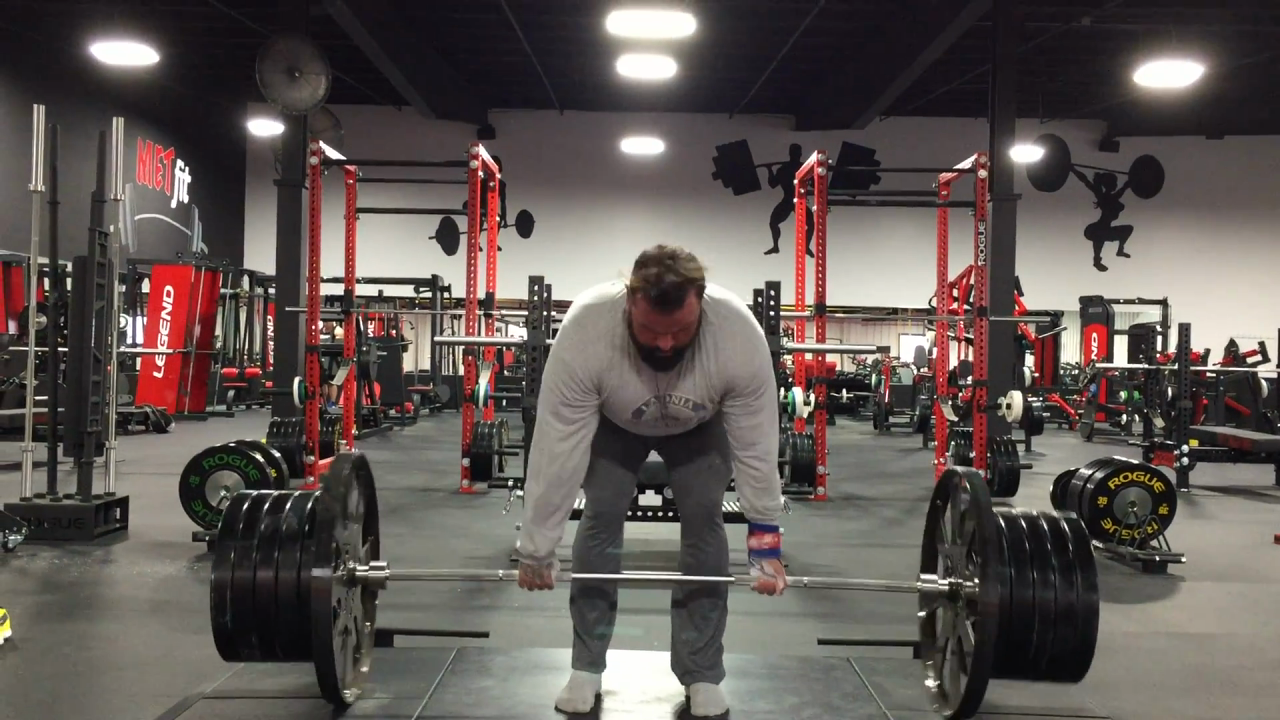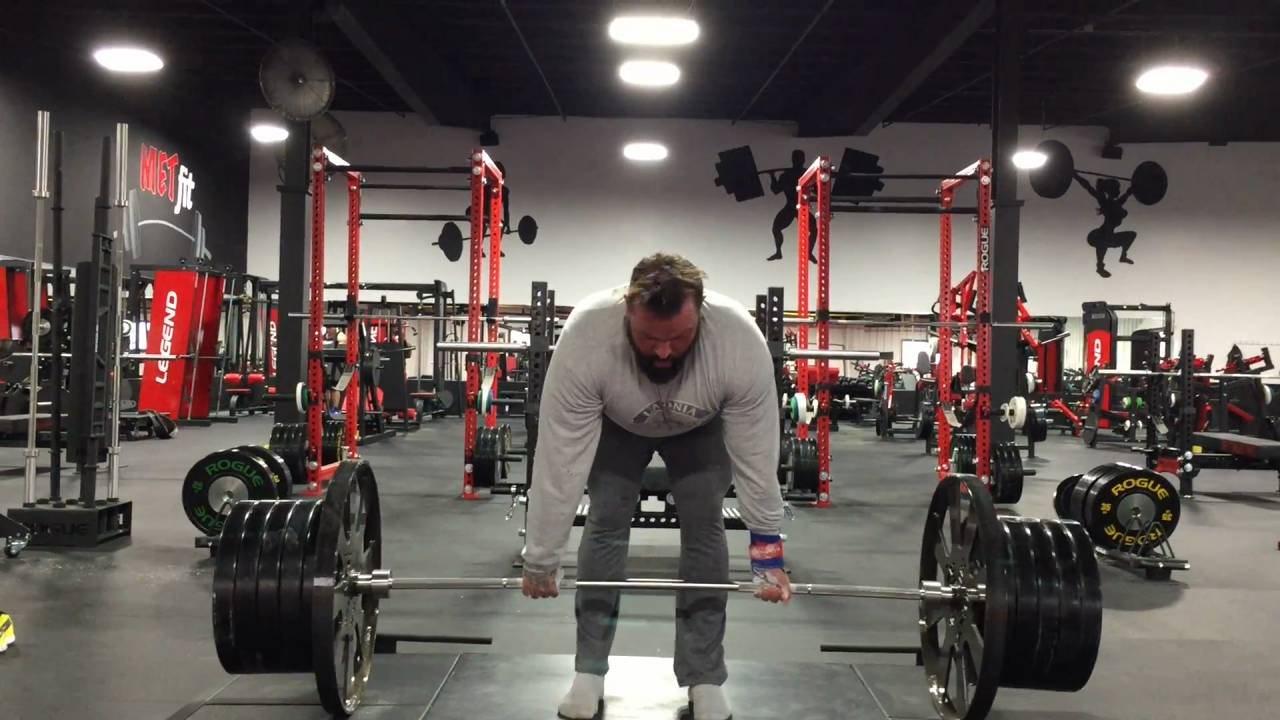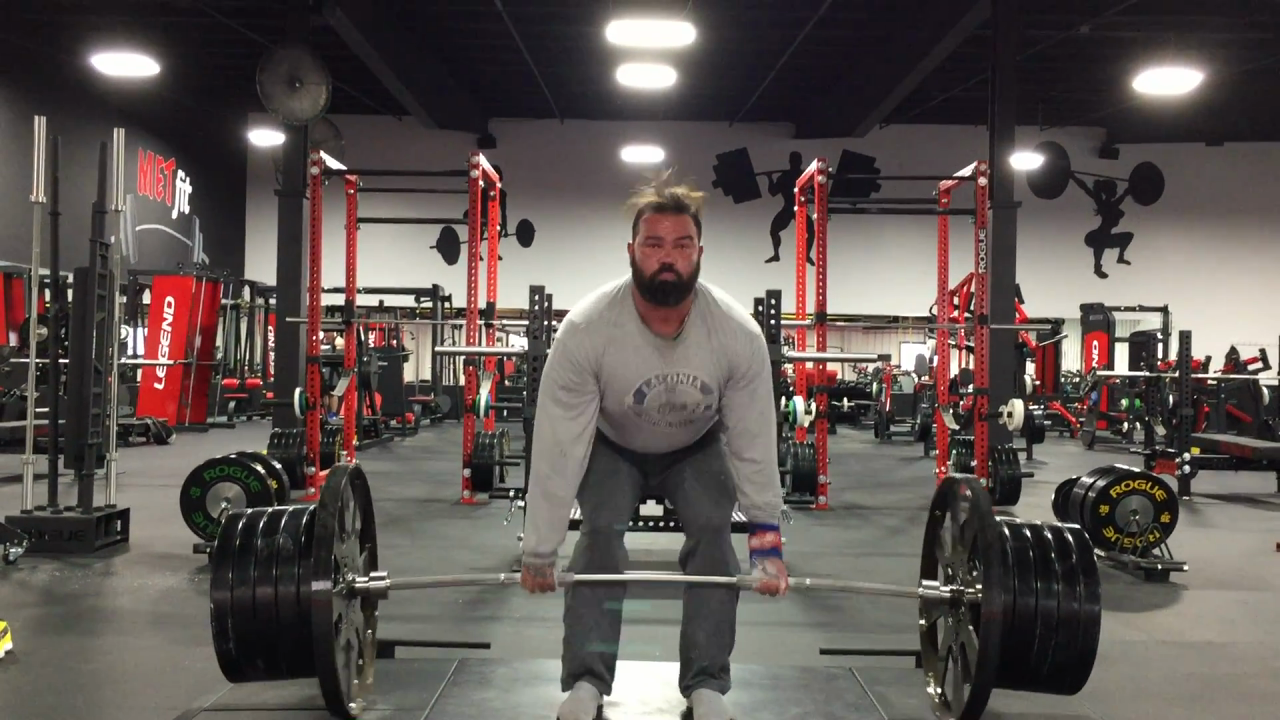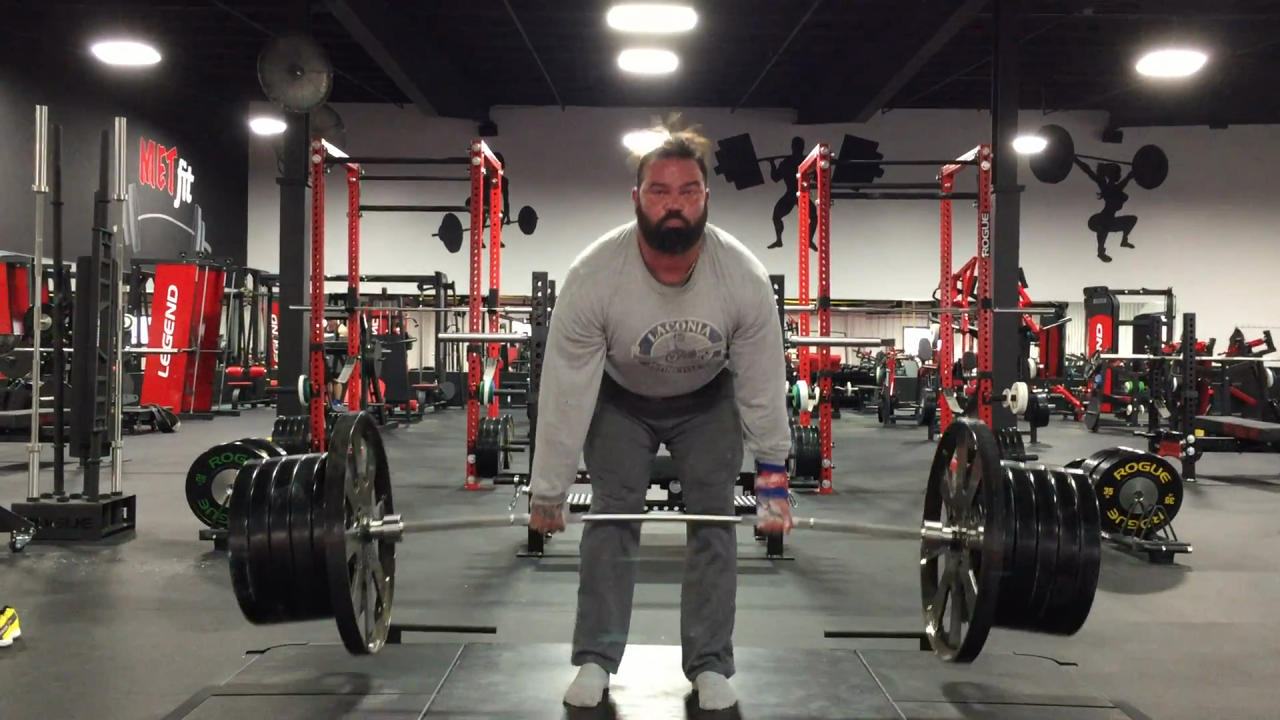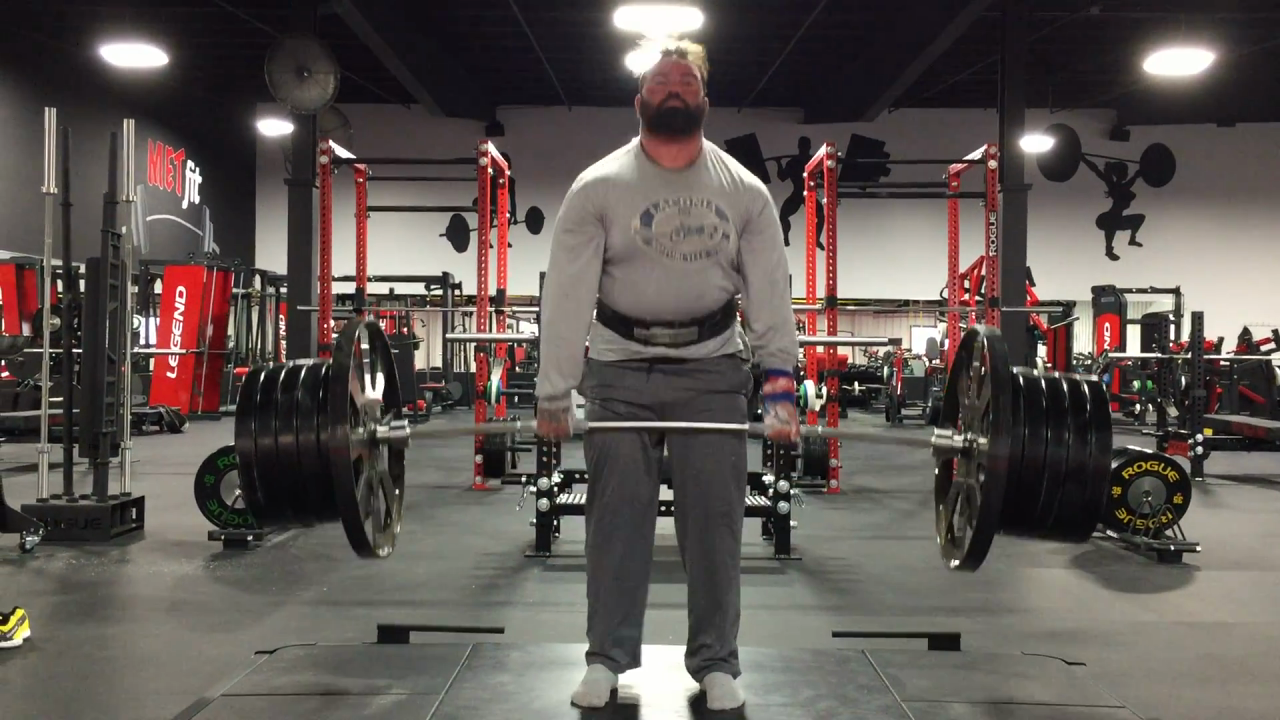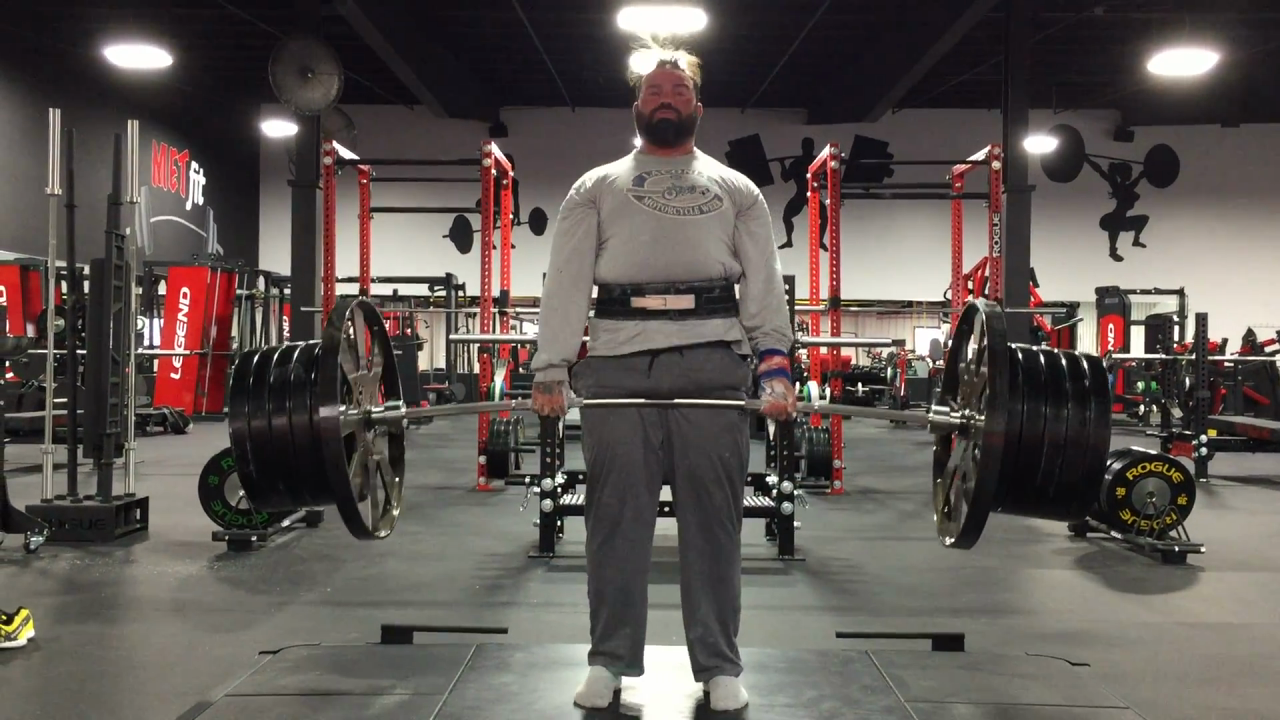
dt=0.5s
person 1, frame 1
left shoulder: (741, 335)
right shoulder: (585, 332)
left elbow: (756, 449)
right elbow: (557, 452)
left wrist: (765, 542)
right wrist: (536, 551)
left hip: (698, 426)
right hip: (613, 422)
left knee: (703, 519)
right knee: (601, 516)
left ankle: (701, 672)
right ankle: (587, 666)
person 1, frame 2
left shoulder: (741, 344)
right shoulder: (585, 339)
left elbow: (755, 458)
right elbow: (560, 460)
left wrist: (768, 553)
right wrist: (541, 560)
left hip: (699, 427)
right hip: (615, 424)
left knee: (704, 524)
right knee: (606, 521)
left ankle: (703, 676)
right ankle: (590, 669)
person 1, frame 3
left shoulder: (737, 332)
right shoulder: (586, 328)
left elbow: (754, 443)
right elbow: (559, 445)
left wrist: (767, 542)
right wrist: (539, 553)
left hip: (696, 449)
right hip: (612, 448)
left knee: (712, 537)
right knee: (600, 535)
person 1, frame 4
left shoulder: (744, 277)
right shoulder: (593, 276)
left elbow: (762, 387)
right elbow: (566, 392)
left wrist: (773, 482)
right wrist: (548, 493)
left hip: (706, 402)
right hip: (619, 401)
left knee: (713, 516)
right knee: (610, 515)
left ankle: (709, 664)
right ankle: (595, 660)
person 1, frame 5
left shoulder: (744, 189)
right shoulder: (597, 186)
left elbow: (769, 292)
right elbow: (567, 295)
left wrist: (780, 390)
right wrist: (553, 396)
left hip: (713, 370)
right hip: (620, 368)
left knee: (715, 517)
right knee: (616, 516)
left ankle: (715, 663)
right ankle: (606, 658)
person 1, frame 6
left shoulder: (735, 188)
right shoulder: (597, 186)
left elbow: (762, 281)
right elbow: (566, 281)
left wrist: (775, 365)
right wrist: (551, 370)
left hip: (713, 359)
right hip: (617, 361)
left knee: (712, 517)
right knee: (617, 515)
left ankle: (719, 665)
right ankle: (609, 659)
